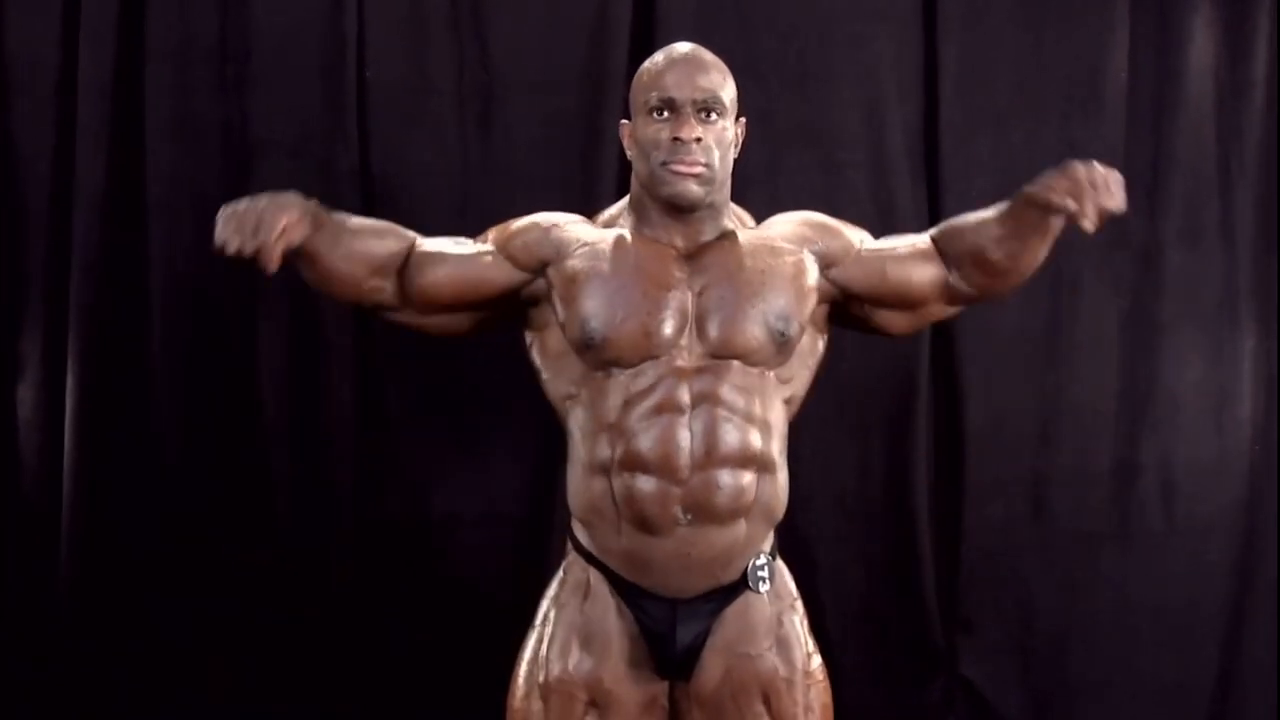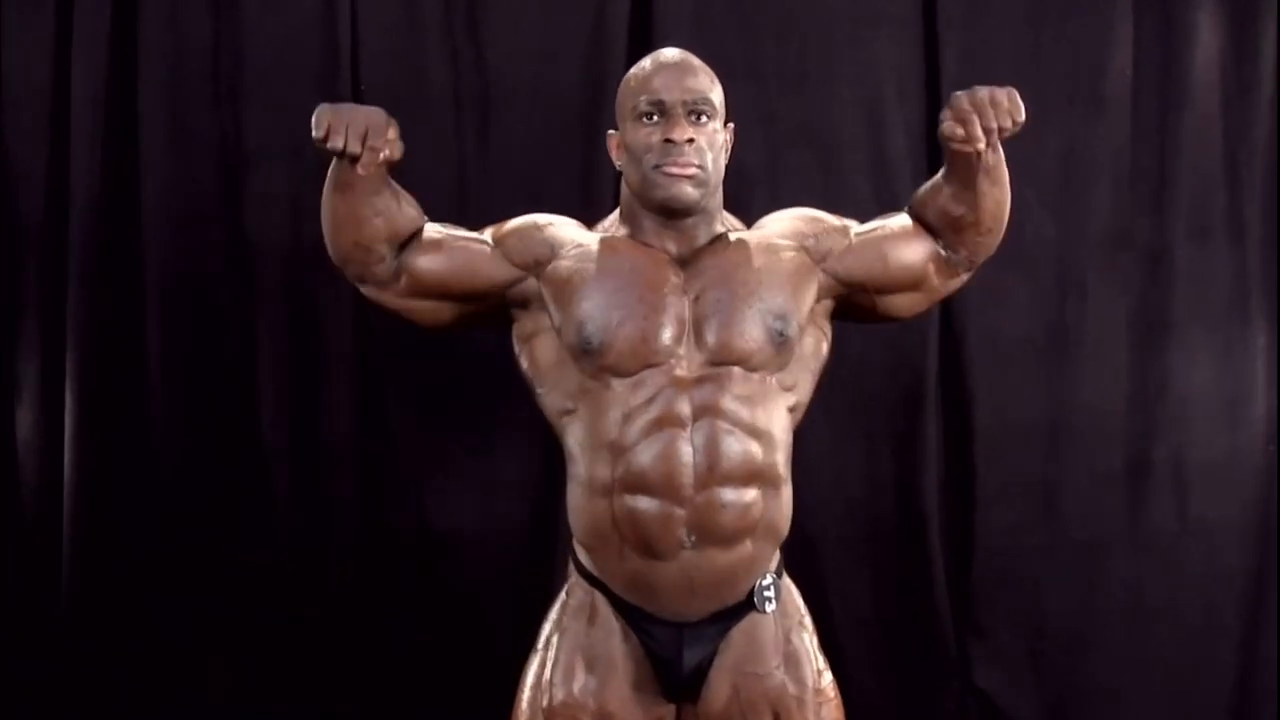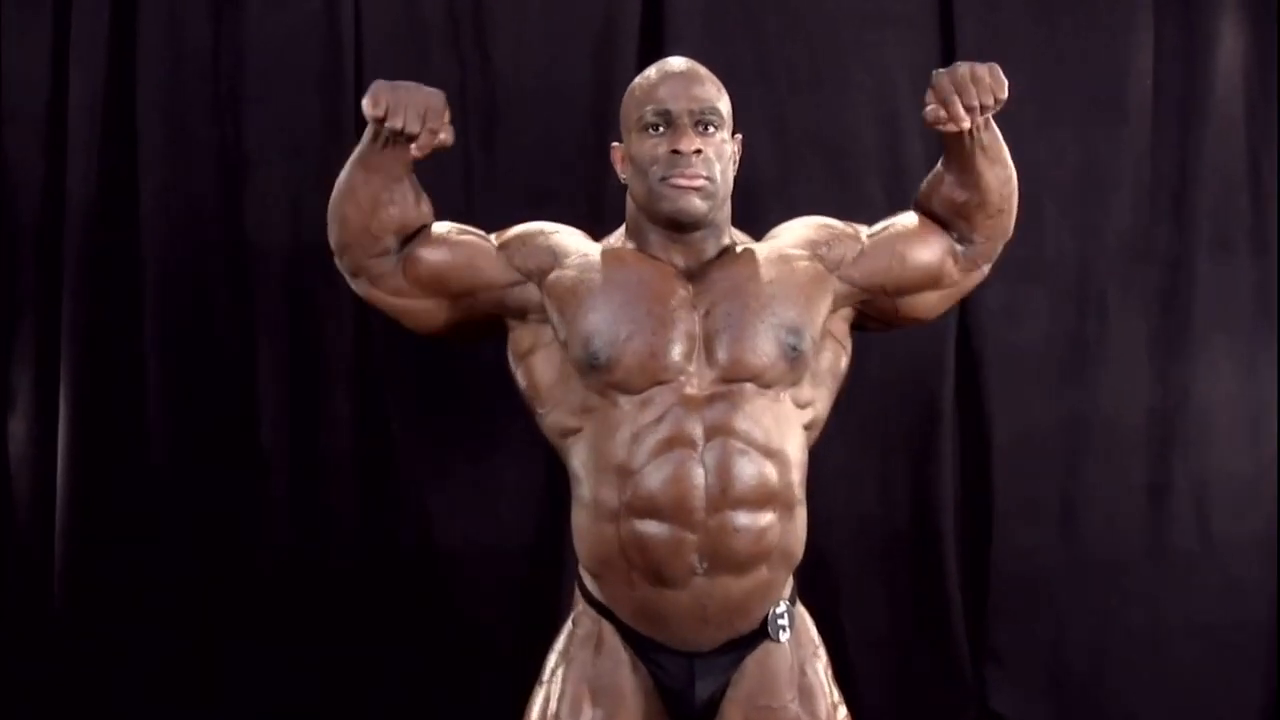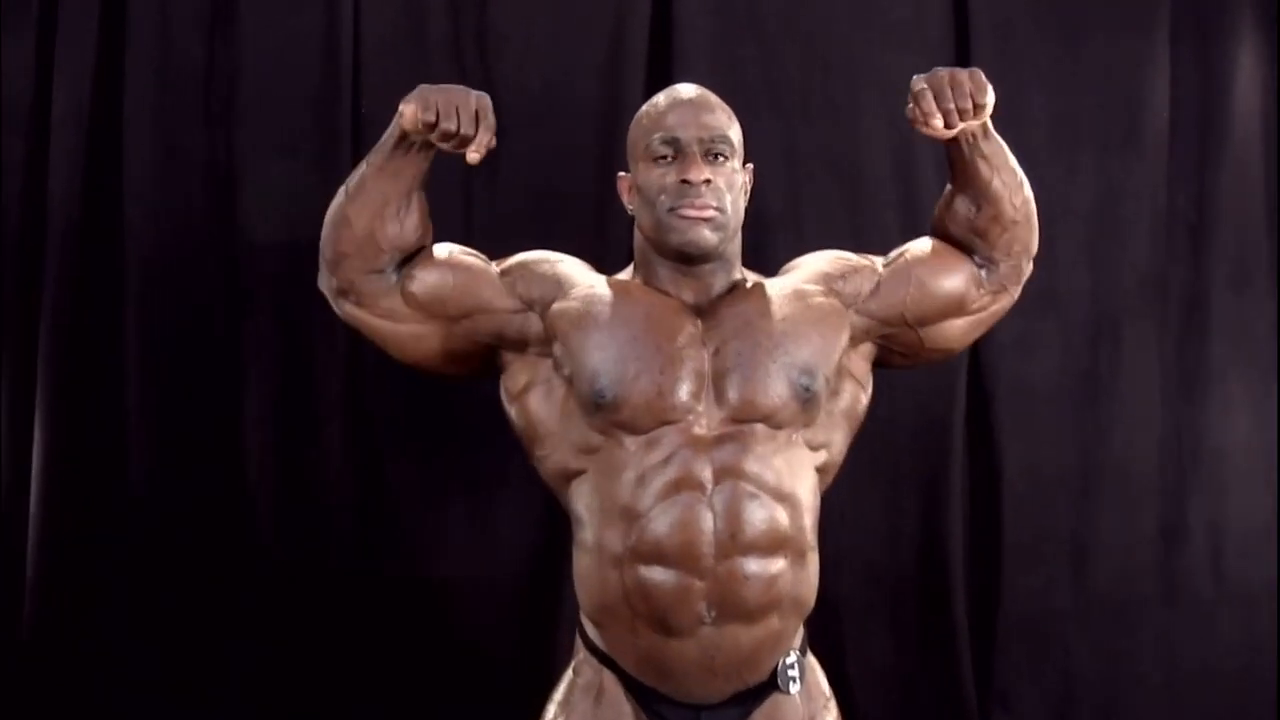
dt=0.3s
person 1, frame 1
left shoulder: (802, 255)
right shoulder: (557, 254)
left elbow: (955, 267)
right elbow: (398, 270)
left wrist: (1040, 206)
right wrist: (307, 223)
left hip: (749, 606)
right hip: (601, 602)
person 1, frame 2
left shoulder: (803, 256)
right shoulder: (549, 261)
left elbow: (953, 242)
right elbow: (381, 258)
left wrist: (976, 150)
right wrist: (355, 162)
left hip: (756, 627)
right hip: (604, 625)
person 1, frame 3
left shoulder: (814, 270)
right shoulder: (551, 274)
left elbow: (968, 239)
right elbow: (377, 256)
left wrist: (972, 134)
right wrist: (382, 143)
left hip: (766, 654)
right hip: (613, 655)
person 1, frame 4
left shoulder: (832, 308)
right shoulder: (553, 310)
left elbow: (995, 264)
right elbow: (361, 277)
left wrist: (971, 136)
right wrist: (410, 139)
